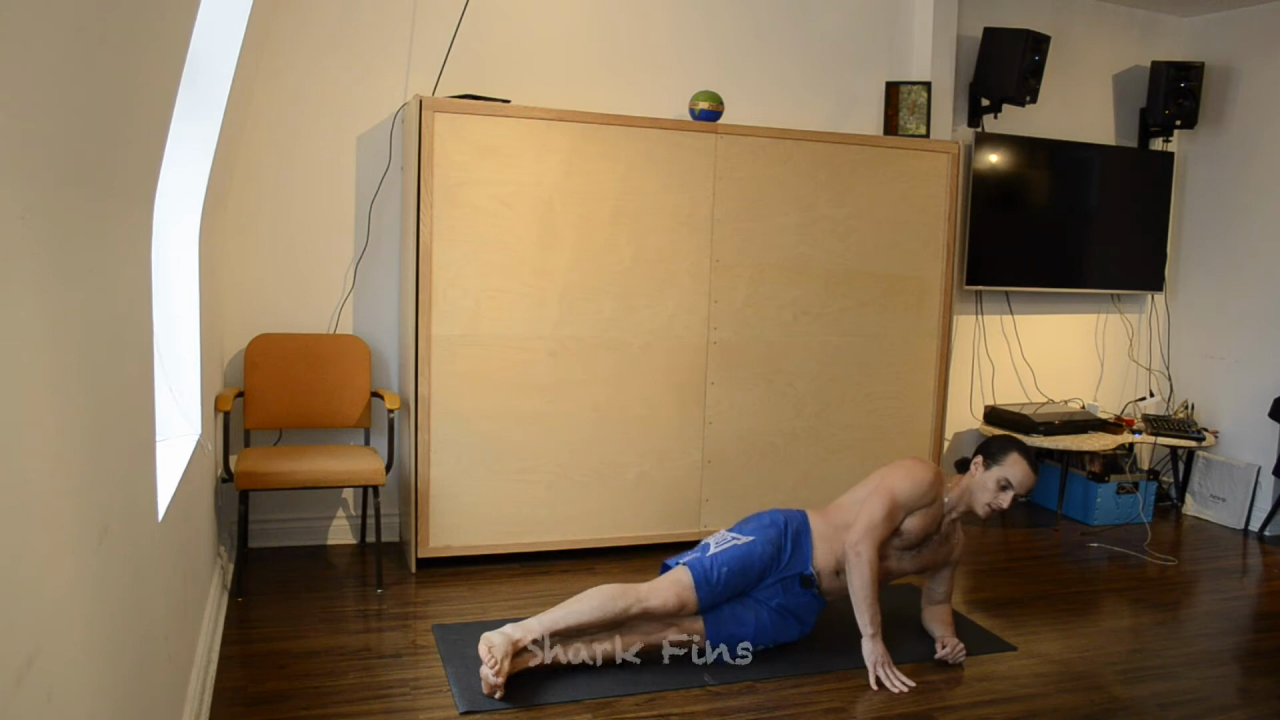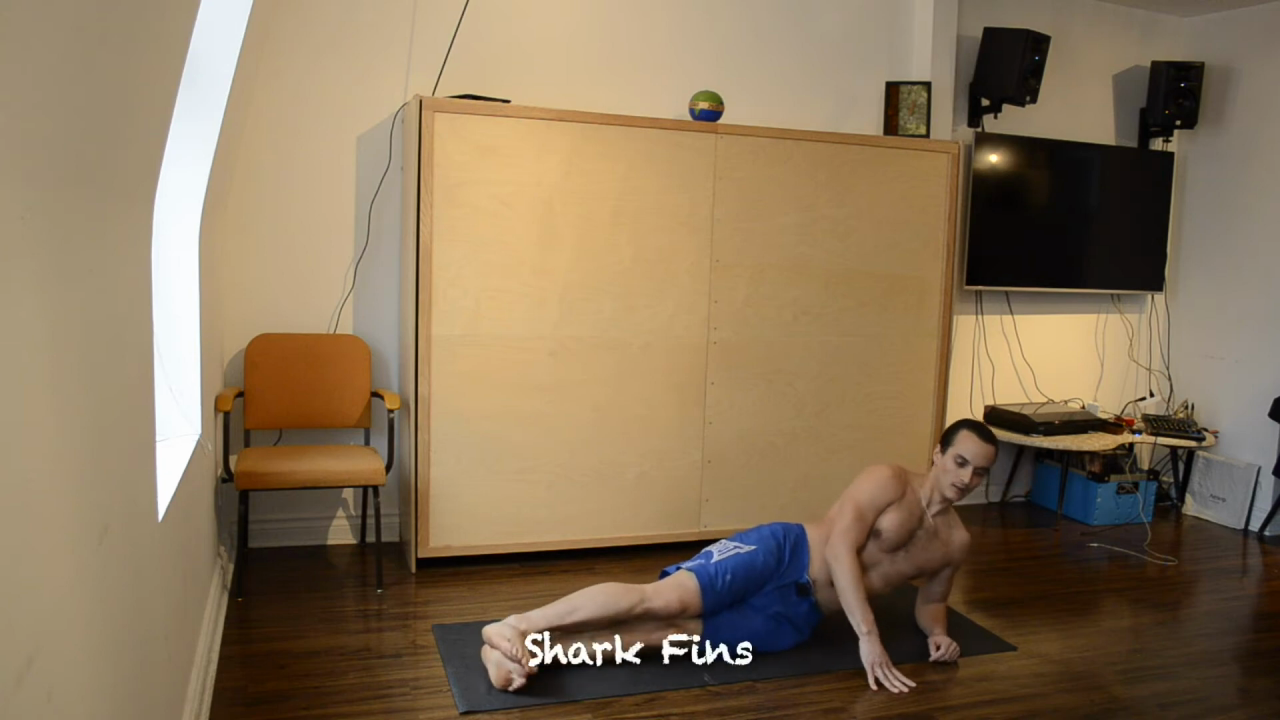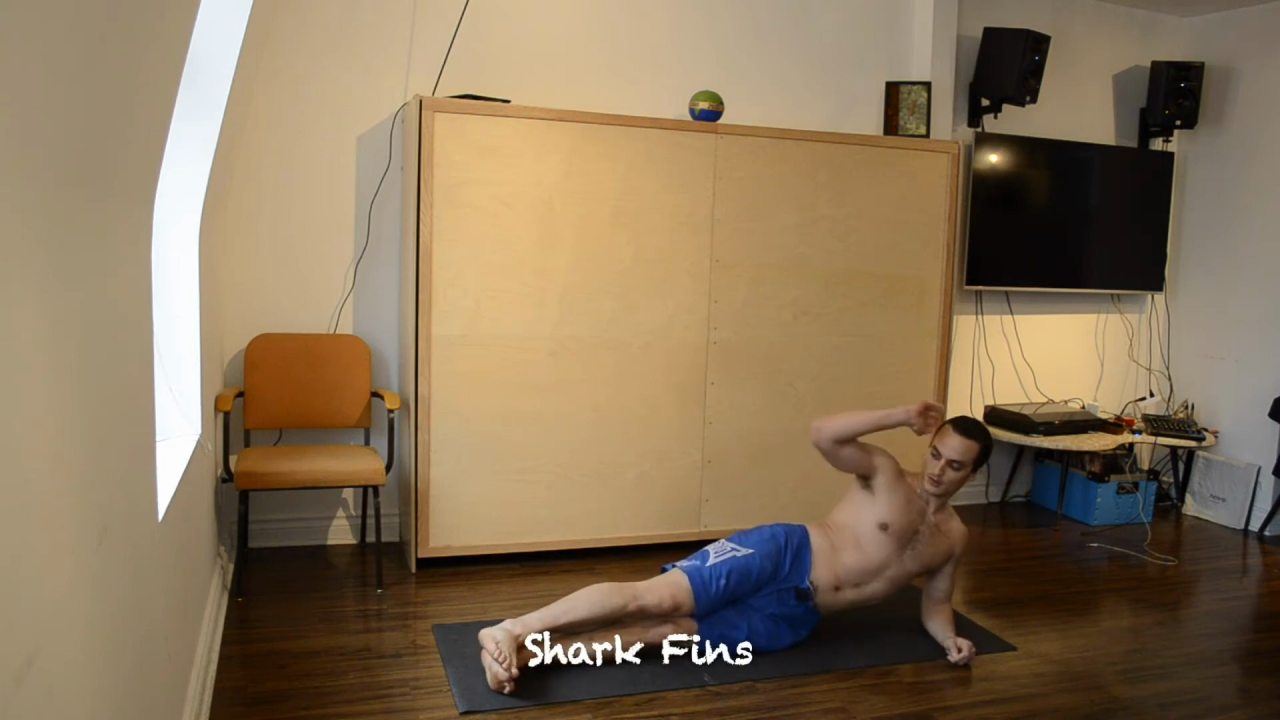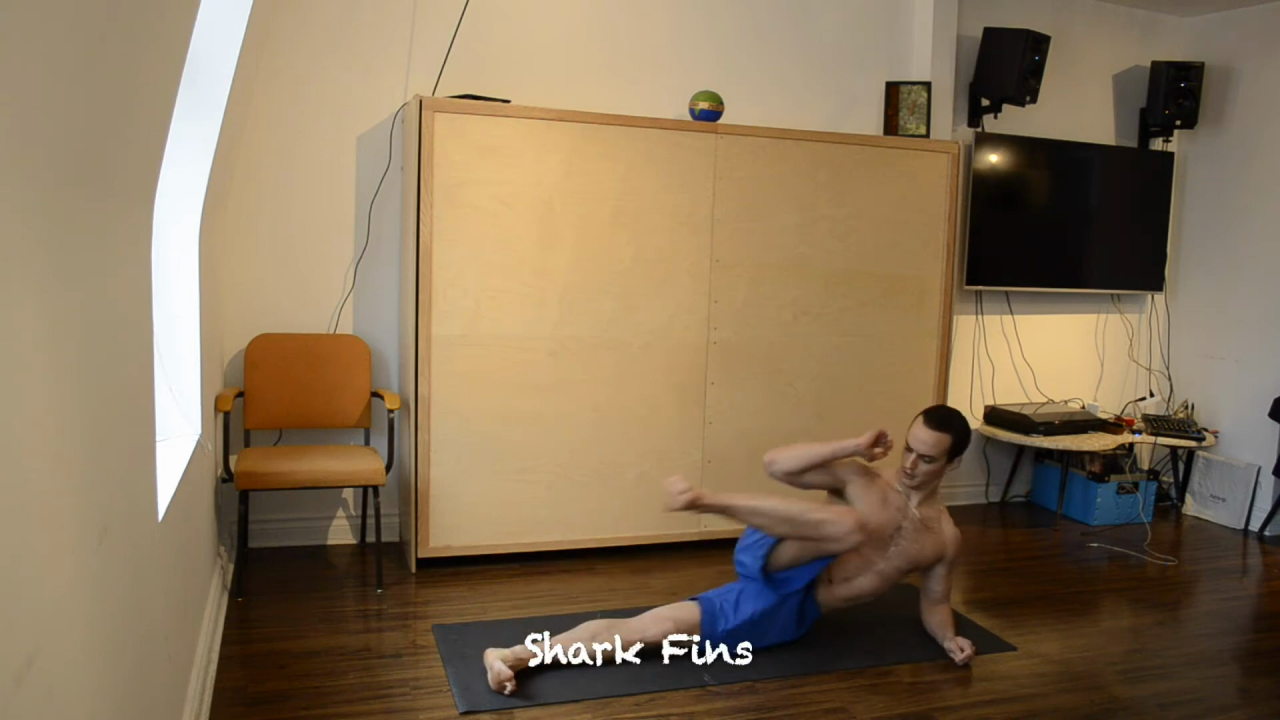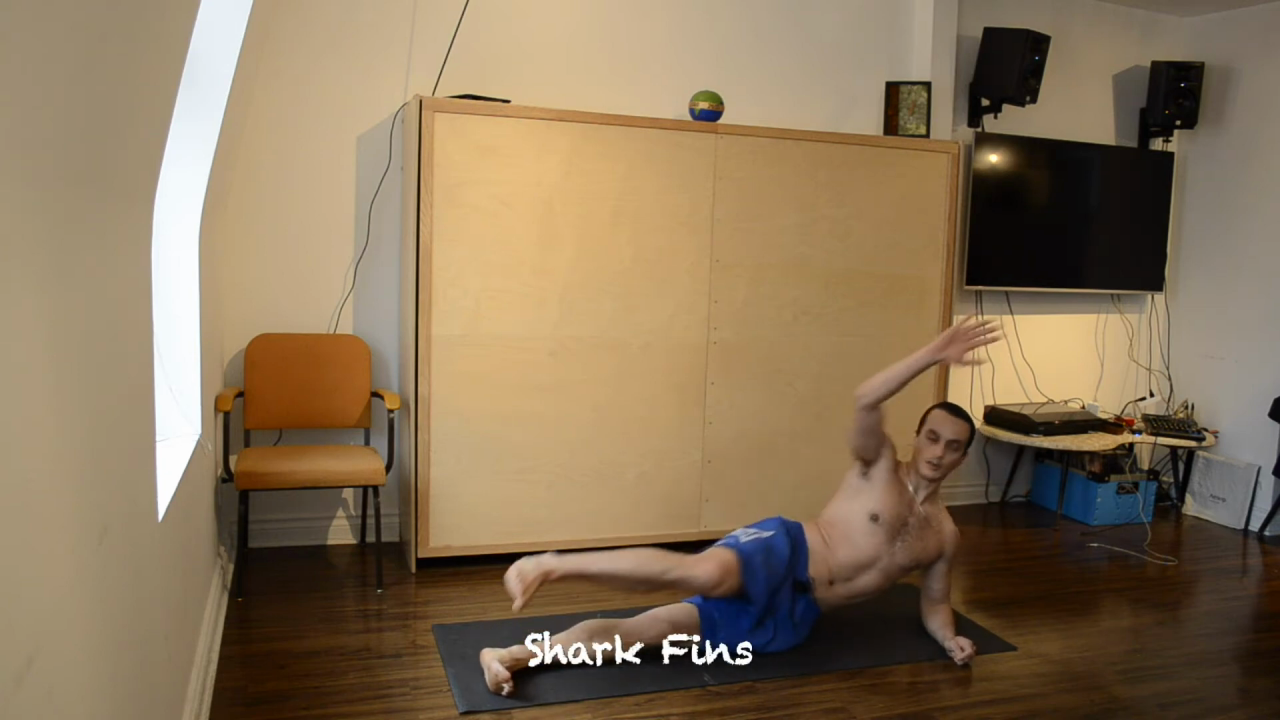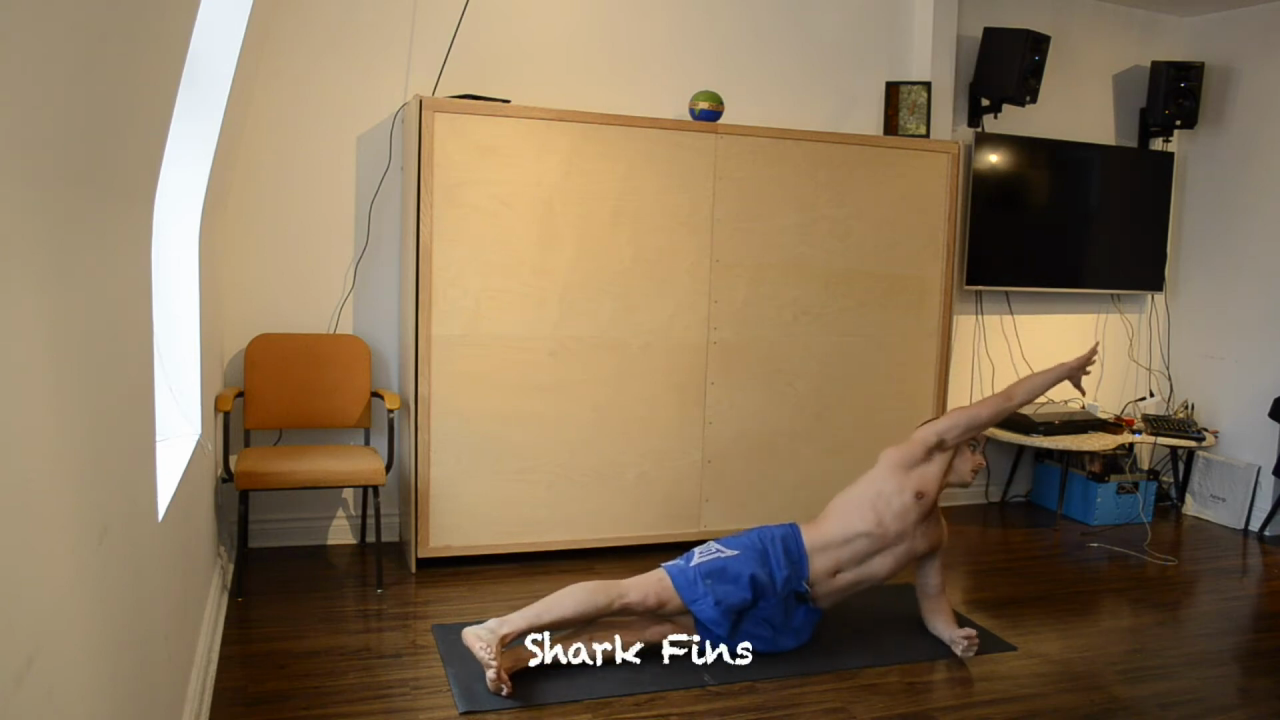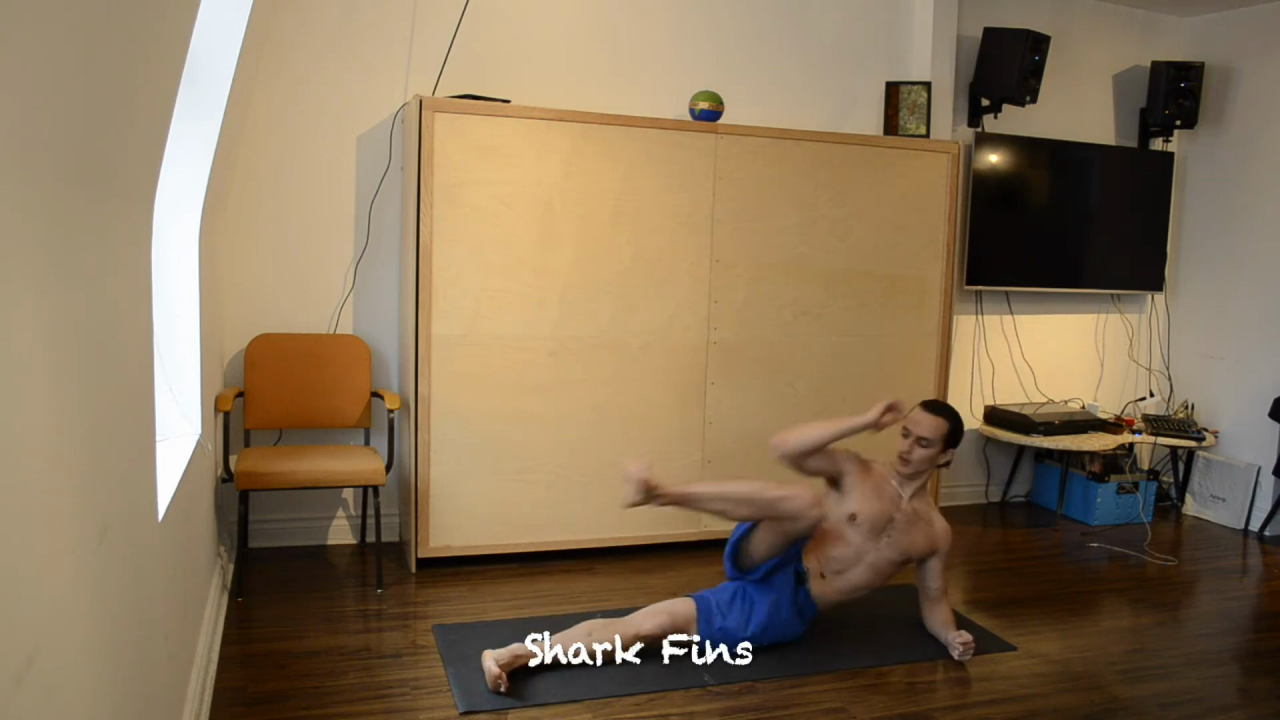
dt=0.7s
person 1, frame 1
left shoulder: (952, 542)
right shoulder: (920, 477)
left elbow: (935, 602)
right elbow: (858, 543)
left wrist: (945, 635)
right wrist: (871, 637)
left hip: (795, 605)
right hip: (780, 541)
left knee: (673, 633)
right knee: (660, 600)
left ankle: (527, 659)
right ankle: (514, 636)
person 1, frame 2
left shoulder: (955, 543)
right shoulder: (888, 480)
left elbow: (930, 600)
right elbow: (839, 548)
left wrist: (937, 633)
right wrist: (868, 636)
left hip: (794, 614)
right hip: (778, 554)
left knee: (670, 631)
right knee: (664, 603)
left ankle: (523, 654)
right ankle: (513, 629)
person 1, frame 3
left shoulder: (953, 538)
right shoulder: (885, 473)
left elbow: (935, 605)
right elbow: (824, 432)
left wrist: (951, 639)
right wrist: (904, 415)
left hip: (791, 616)
right hip: (781, 556)
left knee: (667, 630)
right knee: (656, 599)
left ankle: (526, 654)
right ankle: (511, 632)
person 1, frame 4
left shoulder: (946, 537)
right shoulder: (860, 477)
left elbow: (935, 602)
right elbow: (774, 462)
left wrist: (949, 638)
right wrist: (853, 448)
left hip: (792, 614)
right hip: (772, 565)
left knee: (659, 627)
right knee: (851, 525)
left ankle: (520, 655)
person 1, frame 5
left shoulder: (943, 535)
right shoulder: (880, 466)
left elbow: (934, 602)
right elbow: (863, 402)
left wrist: (950, 638)
right wrist: (929, 356)
left hip: (792, 615)
right hip: (781, 551)
left knee: (656, 627)
right knee: (705, 573)
left ankle: (517, 656)
right ankle: (551, 564)
person 1, frame 6
left shoulder: (934, 532)
right shoulder: (921, 453)
left elbow: (931, 598)
right elbow: (998, 402)
left wrist: (952, 633)
right wrist: (1065, 370)
left hip: (789, 617)
right hip: (771, 561)
left knee: (663, 628)
right knee: (641, 598)
left ankle: (518, 656)
right ankle: (497, 632)
person 1, frame 7
left shoulder: (935, 533)
right shoulder: (857, 472)
left elbow: (934, 601)
right elbow: (784, 447)
left wrist: (952, 635)
right wrist: (865, 421)
left hip: (789, 613)
right hip: (770, 567)
left knee: (662, 623)
right knee: (806, 502)
left ankle: (519, 655)
